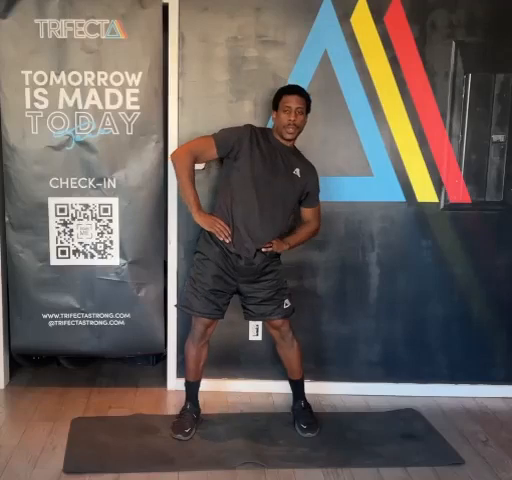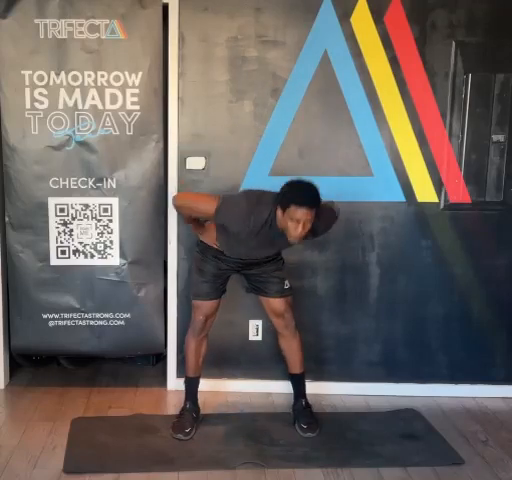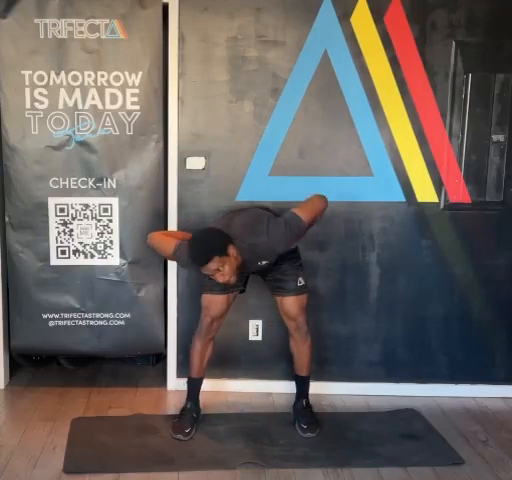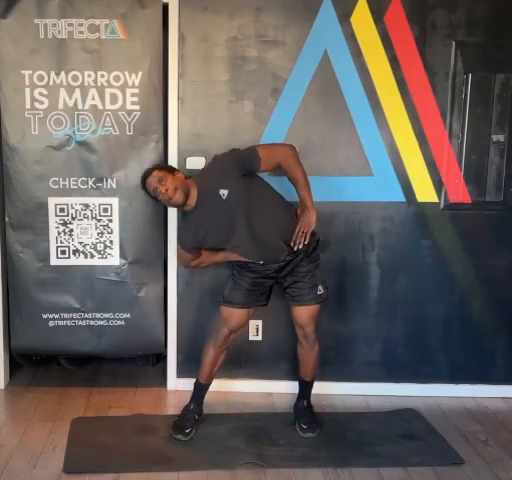
dt=0.7s
person 1, frame 1
left shoulder: (306, 171)
right shoulder: (244, 138)
left elbow: (311, 222)
right elbow: (182, 155)
left wrist: (285, 242)
right wrist: (198, 213)
left hip: (264, 264)
right hip: (217, 255)
left knee: (282, 331)
right knee: (201, 330)
left ankle: (300, 403)
right ankle: (191, 406)
person 1, frame 2
left shoulder: (323, 221)
right shoulder: (247, 212)
right elbow: (180, 199)
right wrist: (202, 231)
left hip: (264, 259)
right hip: (219, 252)
left knee: (285, 321)
right knee: (200, 321)
left ankle: (301, 402)
right ankle: (190, 405)
person 1, frame 3
left shoulder: (270, 238)
right shoulder: (198, 257)
left elbow: (320, 201)
right elbow: (154, 238)
left wrist: (297, 236)
left hip: (279, 253)
left knee: (297, 321)
right knee: (209, 322)
left ankle: (302, 402)
right ankle: (191, 406)
person 1, frame 4
left shoulder: (223, 168)
right shoulder: (189, 230)
left elbow: (286, 152)
right elbow: (189, 260)
left wrist: (308, 208)
right wrist: (230, 254)
left hip: (298, 253)
right hip: (252, 266)
left knee: (306, 330)
right knee: (224, 332)
left ankle: (303, 403)
right ankle: (194, 406)
